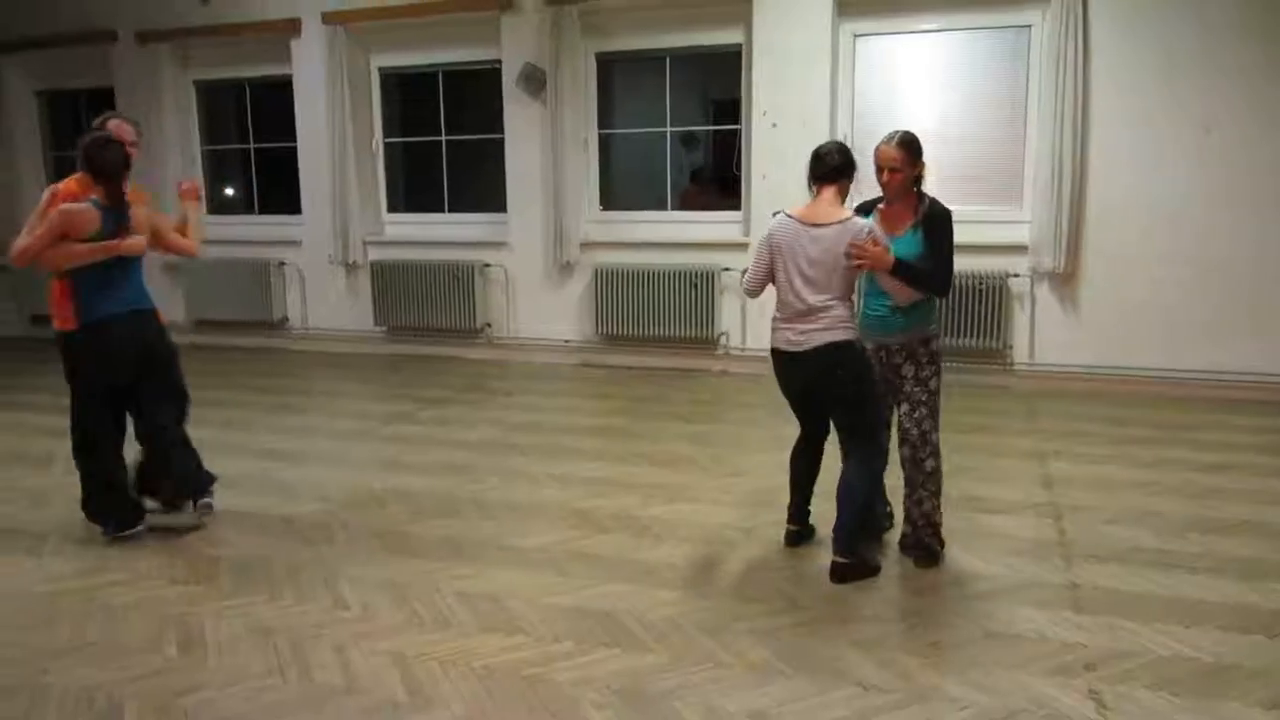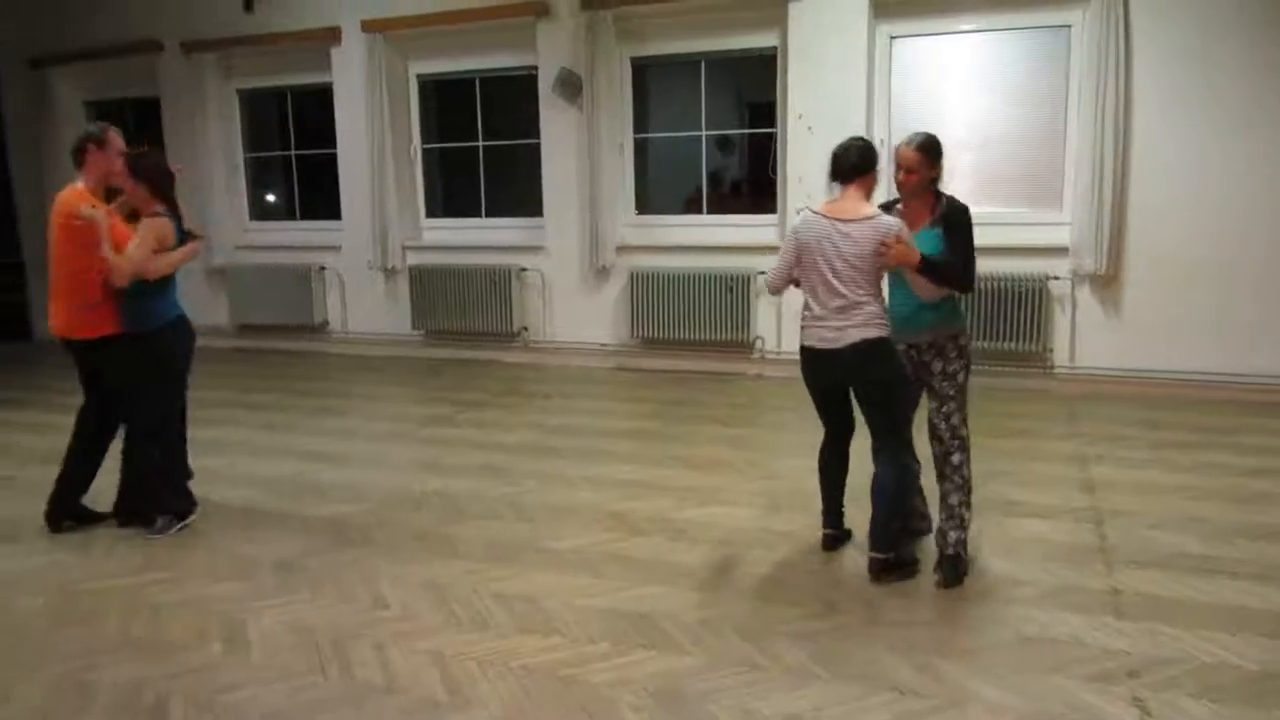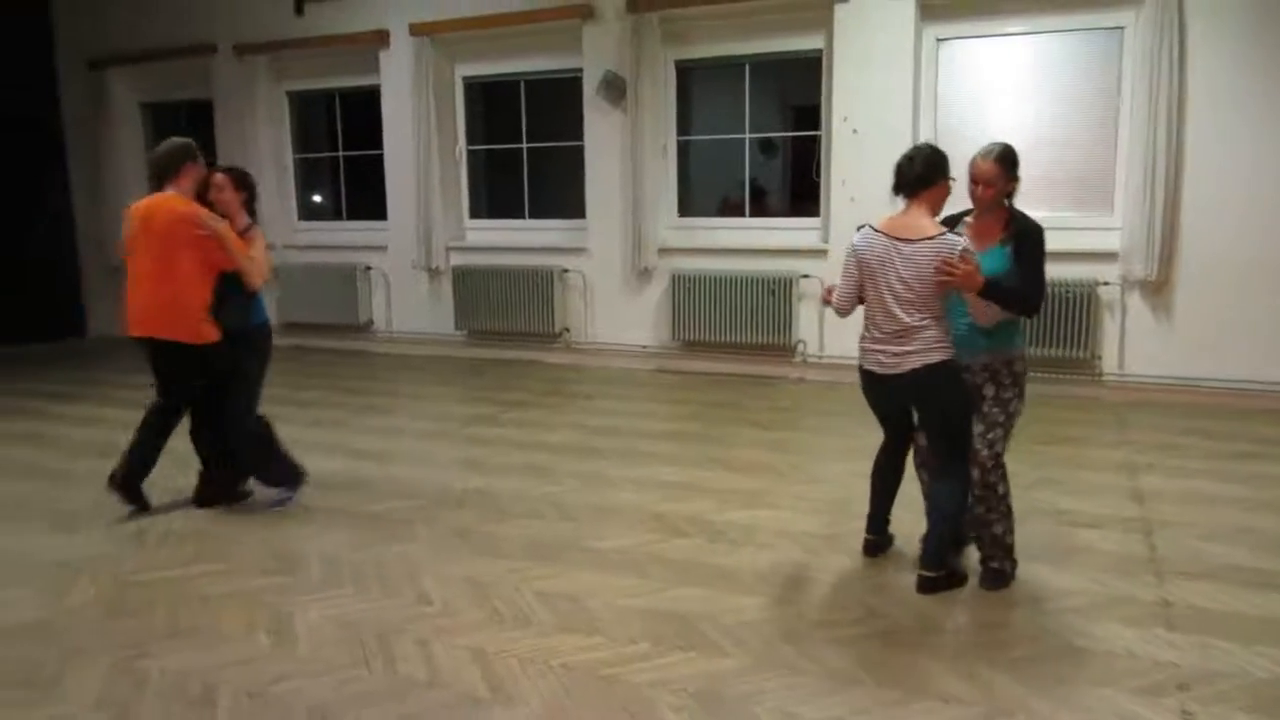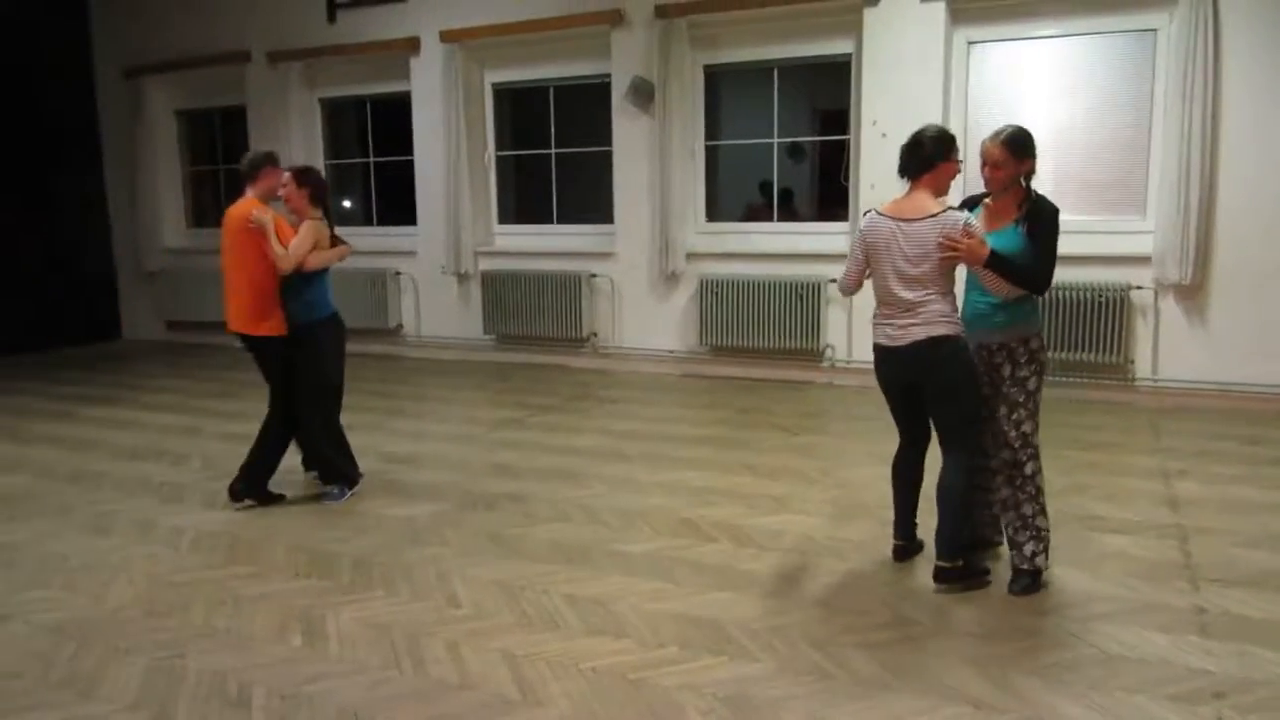
dt=0.5s
person 1, frame 1
left shoulder: (935, 216)
right shoulder: (864, 213)
left elbow: (942, 284)
left wrist: (890, 262)
left hip: (916, 345)
right hip: (869, 341)
left knee: (918, 440)
left ankle: (922, 535)
person 1, frame 2
left shoulder: (953, 214)
right shoulder: (884, 214)
left elbow: (965, 281)
left wrist: (917, 260)
left hip: (944, 342)
right hip: (898, 341)
left knee: (948, 437)
left ankle: (953, 547)
right ankle: (910, 518)
person 1, frame 3
left shoulder: (1026, 233)
right shoulder: (951, 226)
left elbow: (1032, 304)
left wrist: (980, 285)
left hip: (1000, 365)
right hip: (951, 360)
left knee: (985, 459)
right knee: (928, 448)
left ankle: (998, 556)
person 1, frame 4
left shoulder: (1041, 213)
right shoulder: (970, 207)
left elbow: (1039, 282)
right elbow: (940, 256)
left wrist: (987, 257)
left hip: (1018, 344)
right hip: (972, 340)
left knee: (1016, 443)
left ankle: (1029, 557)
right ankle: (982, 530)
person 2, frame 1
left shoulder: (779, 225)
right shoulder: (859, 229)
left elbow: (751, 287)
left hip: (787, 354)
right hip: (837, 352)
left knee: (812, 432)
right knee: (863, 449)
left ankle: (796, 524)
right ankle: (845, 555)
person 2, frame 2
left shoulder: (805, 222)
right shoulder: (886, 226)
left elbow: (774, 284)
left wrist: (798, 276)
left hip: (816, 351)
right hip: (868, 348)
left knee: (836, 433)
right knee: (892, 445)
left ankle: (832, 528)
right ankle: (883, 552)
person 2, frame 3
left shoulder: (864, 240)
right shoulder: (952, 247)
left elbow: (840, 305)
left wrist: (845, 294)
left hip: (876, 371)
right hip: (931, 371)
left knee: (897, 440)
right knee: (951, 464)
left ankle: (874, 534)
right ankle: (935, 567)
person 2, frame 4
left shoulder: (871, 221)
right shoulder: (955, 222)
left elbow: (847, 286)
right elbow: (1001, 286)
left hip: (888, 351)
right hip: (939, 348)
left knee: (911, 439)
right knee: (960, 448)
left ankle: (903, 539)
right ankle: (950, 560)
person 3, frame 1
left shoulder: (132, 196)
right shoulder: (66, 195)
right elbow: (51, 255)
left wrist: (187, 208)
left knee: (173, 397)
left ankle: (150, 478)
person 3, frame 2
left shoulder: (74, 198)
right shoulder: (87, 208)
left elbow: (117, 234)
right wrist: (186, 251)
left hip: (85, 325)
right hip: (98, 328)
left knee: (101, 412)
left ankle: (65, 504)
right ankle: (134, 503)
person 3, frame 3
left shoulder: (138, 211)
right shoulder: (201, 220)
right elbow: (251, 271)
left hip: (148, 326)
right hip: (191, 329)
left knee: (171, 400)
left ankle: (129, 473)
person 3, frame 4
left shoulder: (233, 213)
right shoulder: (261, 217)
right elbow: (303, 261)
right wrist: (337, 252)
left hip: (247, 319)
right hip: (264, 322)
left knee: (291, 389)
right knee: (288, 399)
right ankle: (249, 482)
person 4, frame 1
left shoulder: (70, 214)
right shoulder: (142, 217)
left elbow: (18, 256)
right elbow: (190, 247)
left wrist: (44, 210)
right wrist: (191, 207)
left hip: (98, 336)
right hip: (146, 328)
left knee: (97, 428)
right knee: (160, 416)
left ankle: (122, 515)
right ankle: (192, 488)
person 4, frame 2
left shoulder: (153, 227)
right shoulder: (166, 220)
left elbow: (120, 276)
left wrist: (102, 227)
left hip: (159, 339)
right hip: (168, 333)
left knee: (148, 421)
right knee: (164, 417)
left ankle: (174, 506)
right ankle: (171, 495)
person 4, frame 3
left shoulder: (252, 236)
left elbow: (254, 281)
left hip: (247, 338)
right hip: (218, 334)
left knee: (238, 412)
right knee: (206, 410)
left ankle: (287, 476)
right ankle: (225, 478)
person 4, frame 4
left shoulder: (312, 226)
right shoulder: (310, 226)
left elbow: (285, 264)
left wrist: (269, 227)
left hip: (319, 330)
right hip: (305, 328)
left knee: (316, 406)
right knee: (307, 402)
left ankle: (344, 476)
right ankle: (332, 468)
